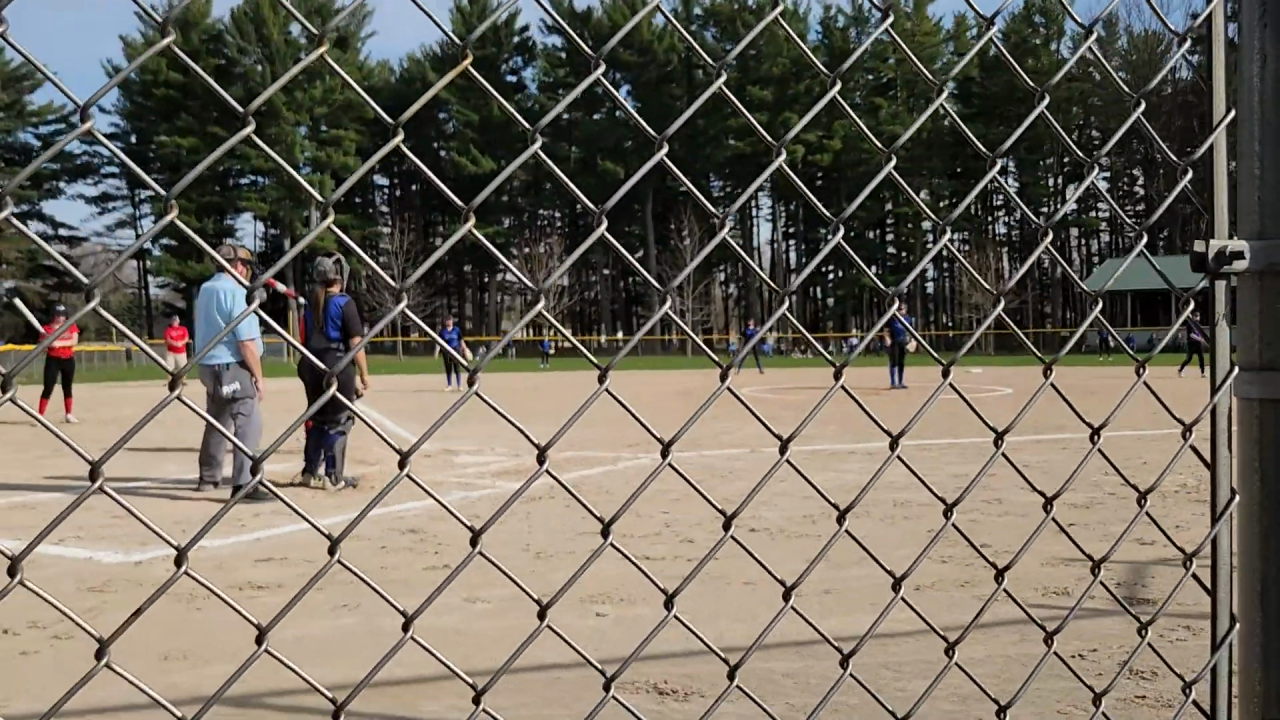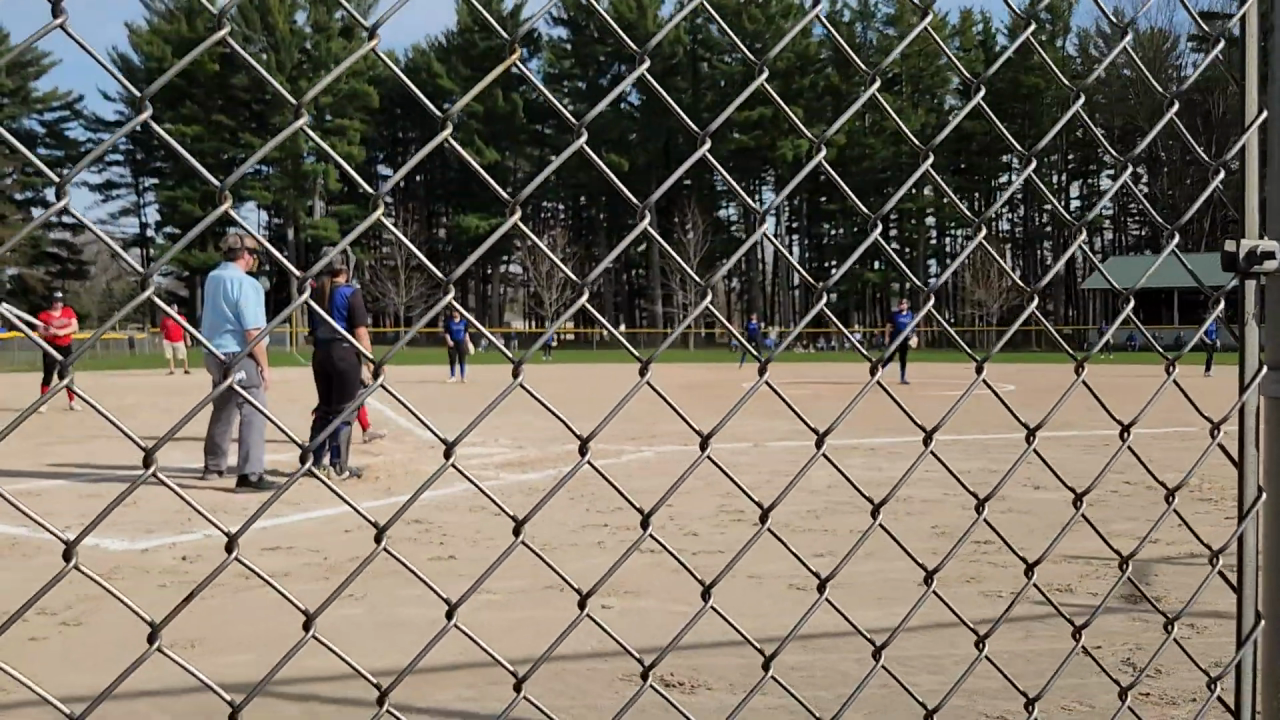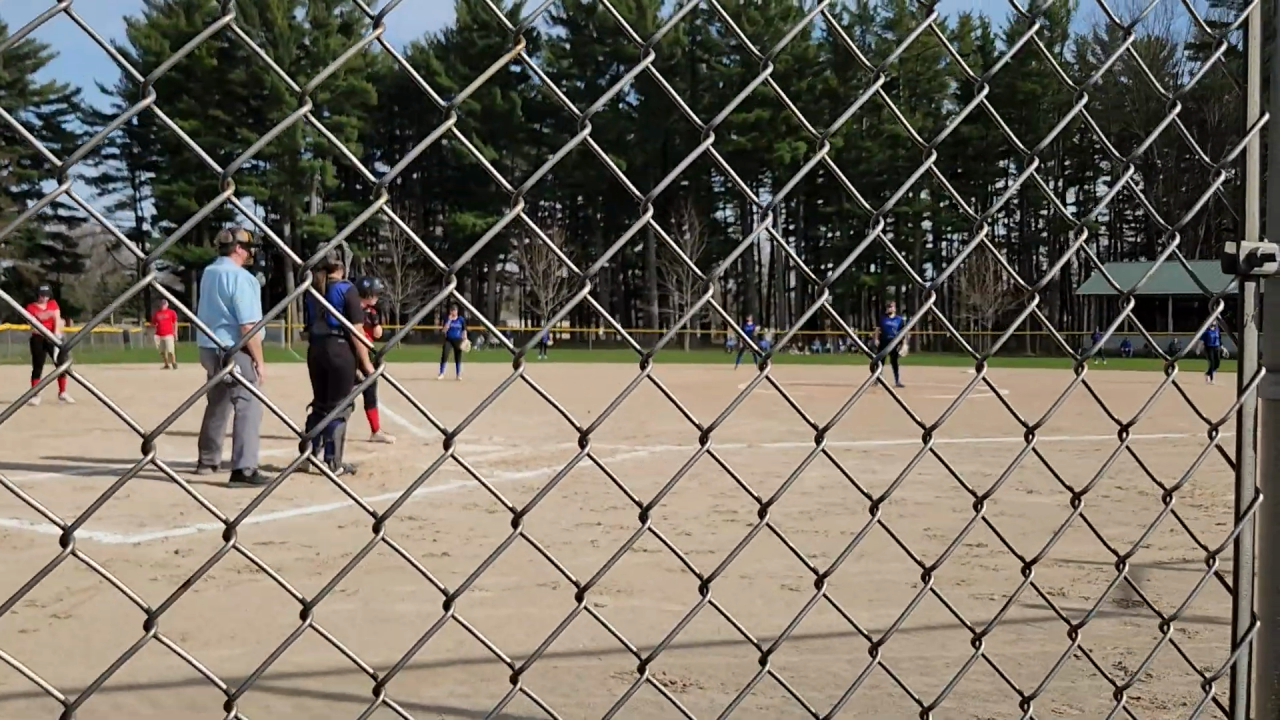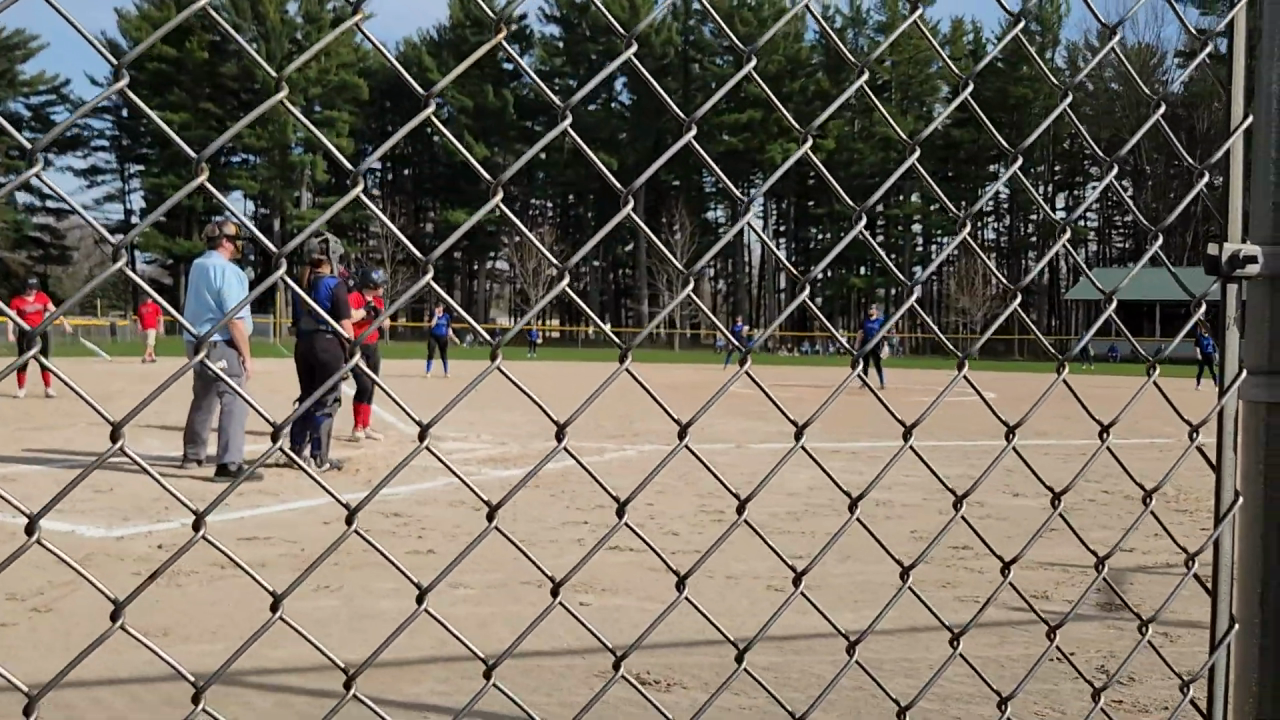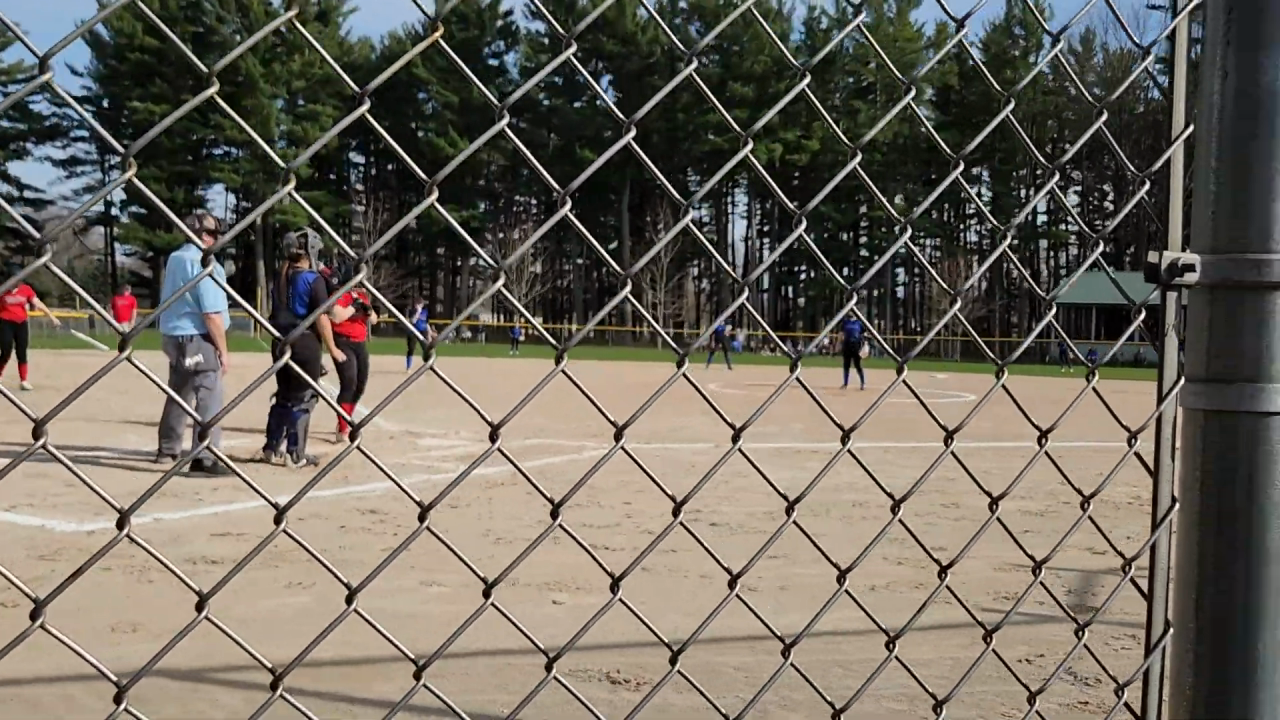
dt=0.3s
person 1, frame 1
left shoulder: (204, 290)
right shoulder: (238, 293)
right elbow: (246, 342)
right wrist: (259, 377)
left hip: (208, 365)
right hip: (232, 367)
left knee: (216, 422)
right knee: (248, 424)
left ankle: (208, 477)
right ankle: (244, 486)
person 1, frame 2
left shoulder: (212, 278)
right shoulder: (245, 282)
left elbow: (218, 318)
right elbow: (253, 331)
right wrist: (265, 366)
left hip: (215, 354)
right hip: (238, 356)
left knee: (222, 410)
right knee: (254, 413)
left ankle: (213, 466)
right ankle: (249, 475)
person 1, frame 3
left shoulder: (208, 272)
right shoulder: (241, 277)
left elbow: (212, 312)
right elbow: (248, 326)
right wrist: (259, 361)
left hip: (209, 348)
right hip: (234, 350)
left knee: (217, 405)
right knee: (248, 408)
left ankle: (207, 460)
right ankle: (243, 470)
person 1, frame 4
left shoulder: (196, 266)
right shoulder: (228, 270)
right elbow: (235, 320)
right wrist: (246, 356)
left hip: (196, 342)
right hip: (221, 344)
left knee: (203, 400)
right knee: (234, 402)
left ankle: (192, 455)
right ankle: (229, 464)
person 1, frame 5
left shoulder: (173, 260)
right shoulder: (205, 265)
right elbow: (212, 315)
right wrist: (223, 351)
left hip: (173, 336)
right hip: (197, 339)
left knee: (178, 394)
right knee: (210, 398)
left ankle: (167, 449)
right ankle: (203, 461)
person 2, frame 1
left shoulder: (311, 304)
right shoulder: (344, 302)
left elbow: (308, 339)
right elbow: (355, 342)
right wrist: (364, 373)
left hip: (314, 365)
right hip: (339, 364)
left knee: (318, 419)
right knee: (339, 421)
left ankle: (310, 472)
right ankle: (334, 477)
person 2, frame 2
left shoulder: (318, 294)
right shoulder: (350, 293)
left elbow: (316, 329)
right elbow: (361, 333)
right wrist: (371, 364)
left hip: (321, 355)
right hip: (345, 355)
left knee: (325, 410)
right knee: (343, 412)
left ankle: (316, 463)
right ankle: (339, 467)
person 2, frame 3
left shoulder: (313, 290)
right shoulder: (346, 289)
left elbow: (310, 326)
right elbow: (356, 330)
right wrist: (366, 361)
left hip: (315, 351)
right hip: (340, 350)
left knee: (320, 406)
right knee: (339, 408)
right ankle: (333, 463)
person 2, frame 4
left shoulder: (302, 284)
right shoulder: (335, 284)
left elbow: (298, 320)
right elbow: (344, 325)
left hip: (303, 345)
right hip: (328, 345)
left knee: (307, 399)
right knee: (326, 403)
left ankle: (296, 452)
right ankle: (319, 459)
person 2, frame 5
left shoulder: (280, 279)
right shoulder: (313, 279)
left elbow: (276, 315)
right elbow: (321, 319)
right wrist: (332, 349)
left hip: (281, 340)
right hip: (305, 341)
left knee: (284, 395)
right knee: (302, 399)
left ankle: (272, 449)
right ankle: (295, 454)
